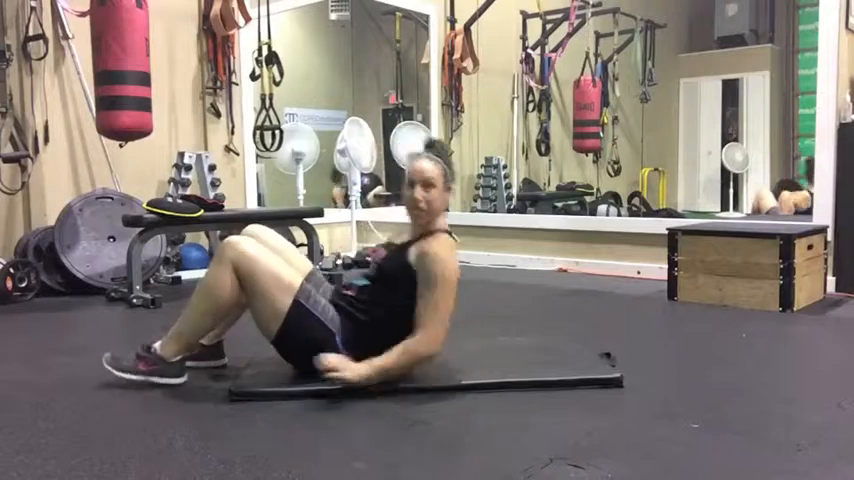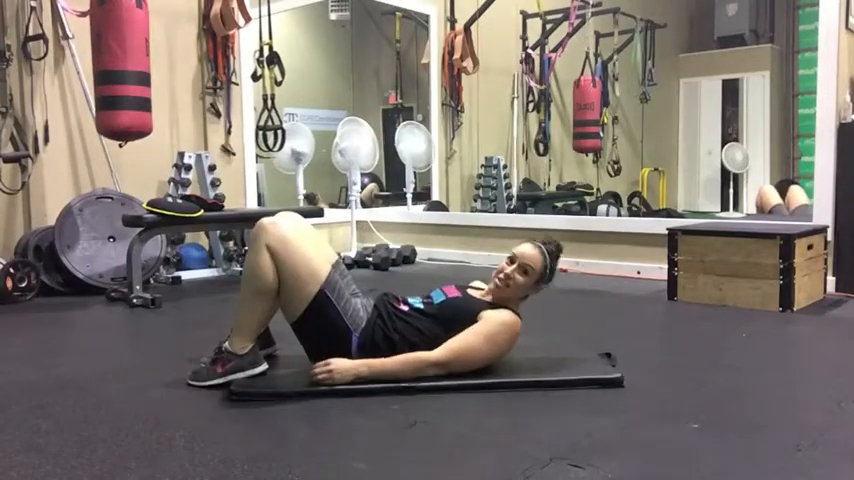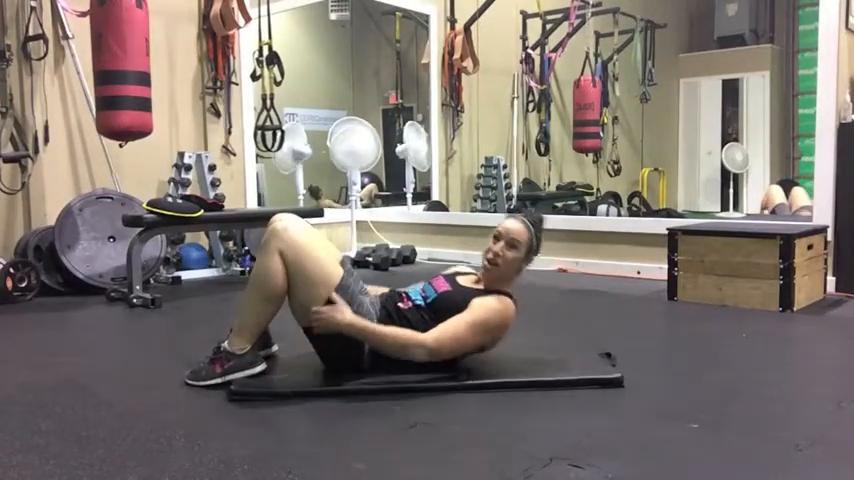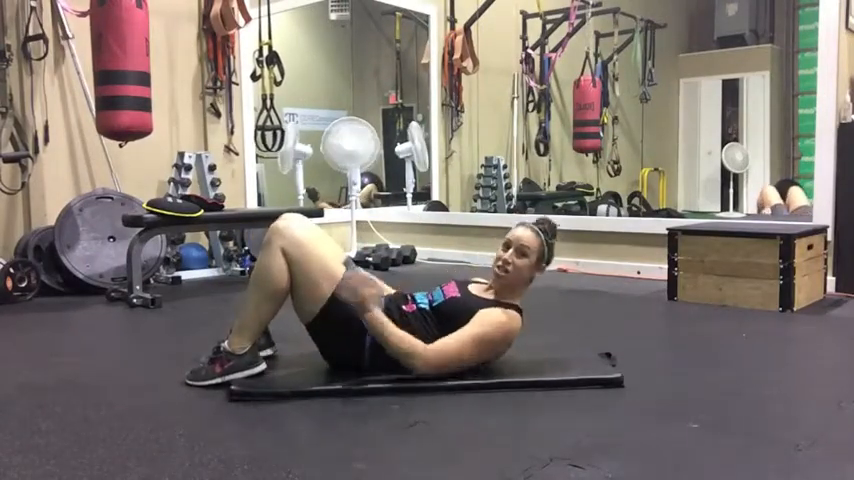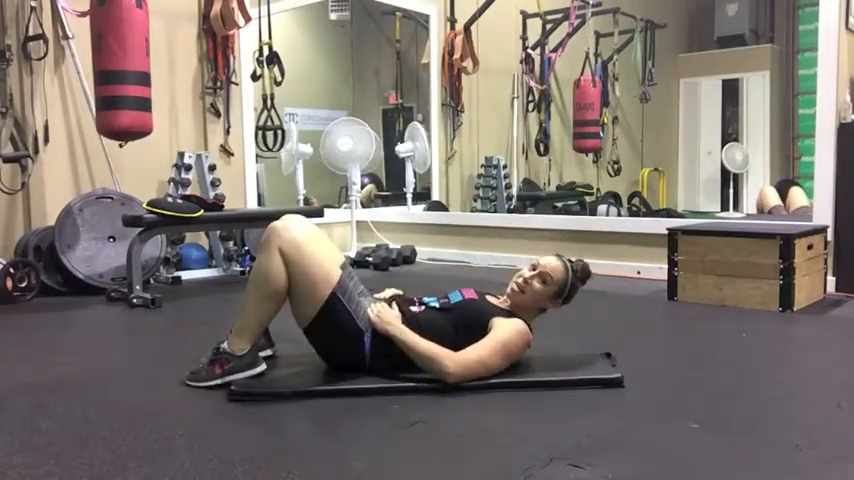
dt=1s
person 1, frame 1
left shoulder: (437, 250)
right shoulder: (419, 239)
left elbow: (427, 343)
left wrist: (363, 369)
left hip: (335, 344)
right hip: (335, 313)
left knee: (235, 250)
right knee: (254, 234)
left ankle: (166, 356)
right ankle: (207, 344)
person 1, frame 2
left shoulder: (503, 322)
right shoulder: (479, 290)
left elbow: (436, 362)
left wrist: (356, 368)
left hip: (355, 340)
right hip: (365, 314)
left knee: (269, 233)
right knee: (285, 222)
left ankle: (240, 354)
right ankle: (256, 336)
person 1, frame 3
left shoulder: (498, 308)
right shoulder: (465, 273)
left elbow: (425, 347)
left wrist: (351, 325)
left hip: (363, 340)
right hip: (371, 310)
left knee: (283, 237)
right knee: (284, 224)
left ankle: (238, 353)
right ankle: (255, 337)
person 1, frame 4
left shoulder: (504, 321)
right shoulder: (482, 287)
left elbow: (424, 360)
left wrist: (368, 309)
right wrist: (375, 286)
left hip: (365, 341)
right hip: (375, 317)
left knee: (285, 235)
right knee: (290, 226)
left ankle: (239, 352)
right ankle: (254, 335)
person 1, frame 5
left shoulder: (514, 331)
right shoulder: (494, 305)
left elbow: (453, 367)
left wrist: (395, 329)
right wrist: (401, 301)
left hip: (363, 342)
right hip: (373, 318)
left knee: (283, 236)
right knee: (290, 227)
left ankle: (238, 353)
right ankle: (255, 336)
